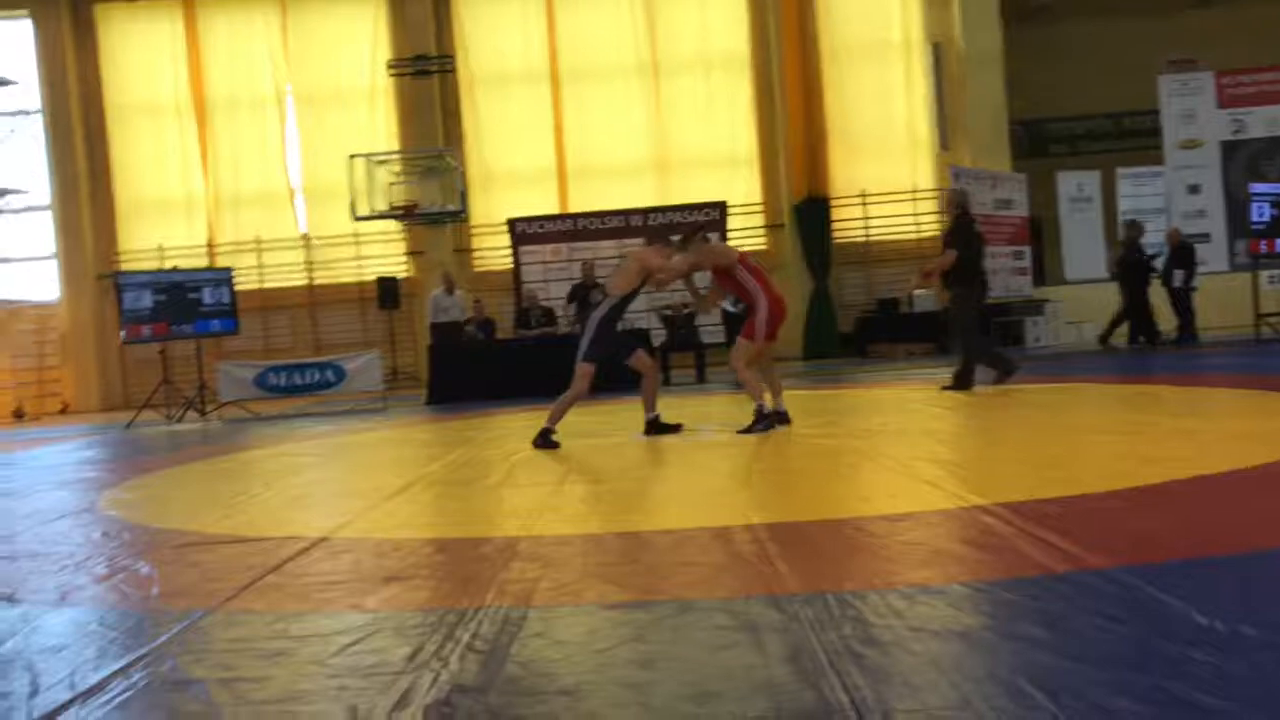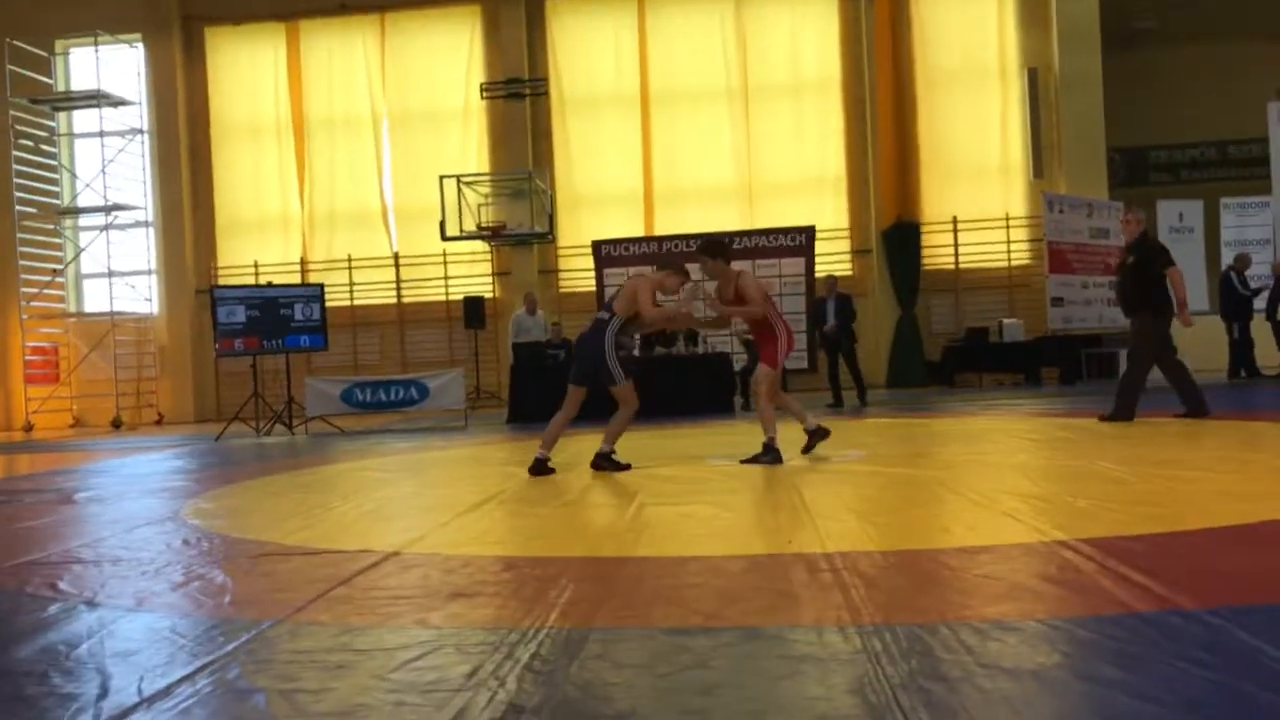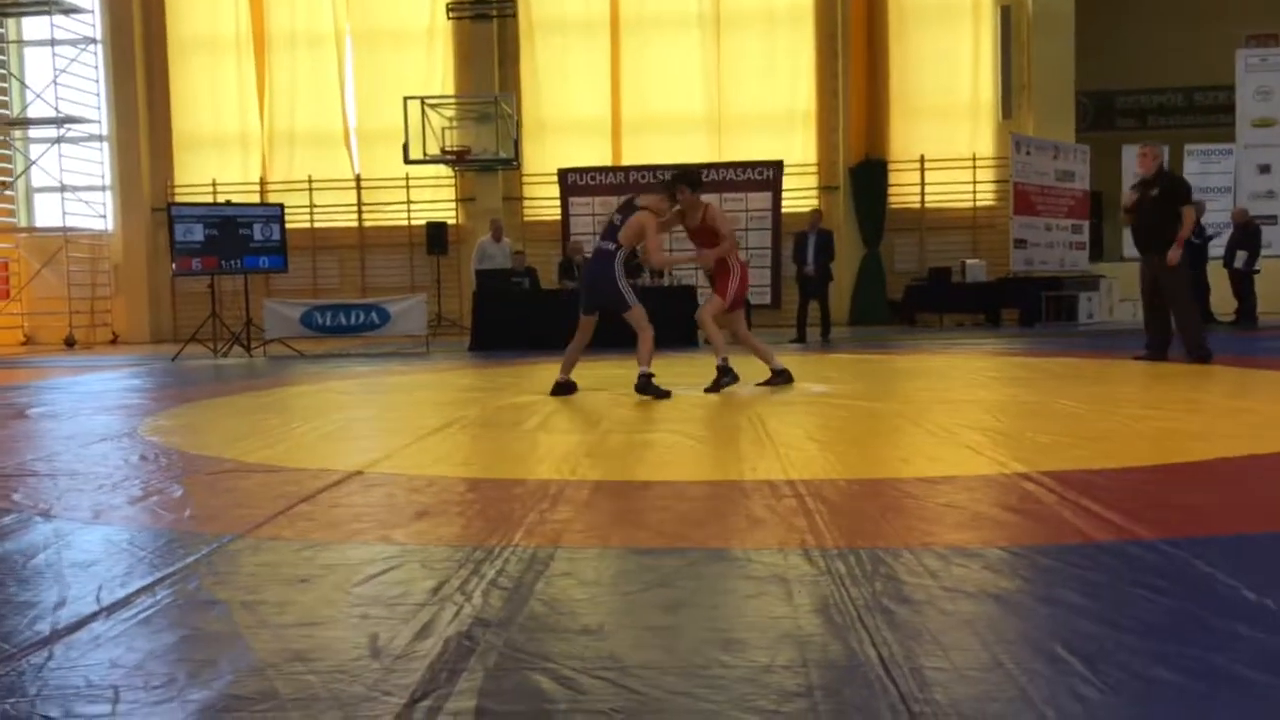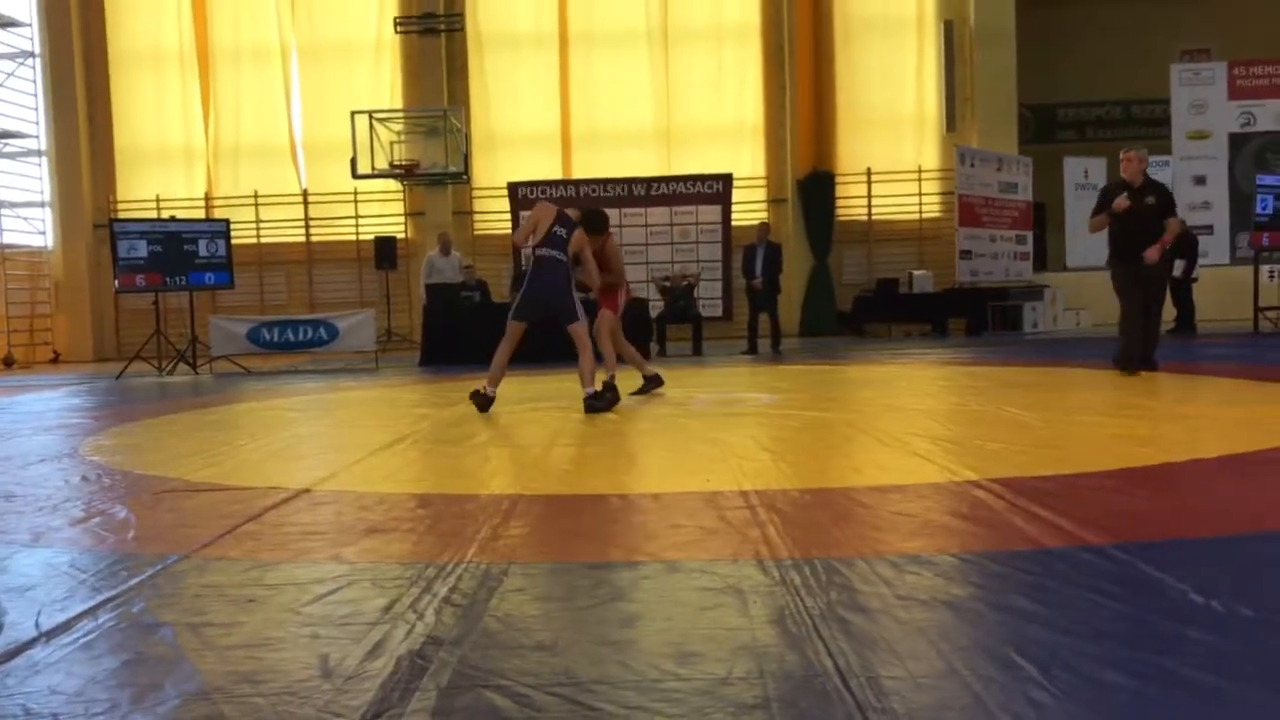
dt=1s
person 1, frame 1
left shoulder: (958, 227)
right shoulder: (971, 226)
left elbow: (950, 258)
left wrist: (929, 271)
right wrist: (938, 271)
left hip: (963, 287)
right hip: (974, 285)
left knee: (966, 332)
right knee: (970, 333)
left ankle: (1003, 365)
right ankle: (962, 379)
person 1, frame 2
left shoulder: (1151, 247)
right shoulder: (1131, 250)
left elbow: (1174, 274)
left wrist: (1182, 307)
right wrist: (1118, 269)
left hip: (1151, 314)
right hip: (1143, 315)
left knee: (1137, 362)
right knee: (1167, 361)
left ankle: (1123, 410)
right ankle: (1196, 404)
person 1, frame 3
left shoulder: (1173, 182)
right shoulder: (1137, 188)
left elbow: (1189, 215)
right elbow: (1129, 222)
left wrist: (1178, 246)
right wrist: (1127, 207)
left hip: (1170, 254)
right hip: (1149, 256)
left knee: (1181, 301)
right knee: (1152, 304)
left ankle: (1198, 349)
right ankle: (1156, 348)
person 1, frame 4
left shoulder: (1159, 191)
right shoulder: (1109, 191)
left elbow: (1174, 225)
right elbow: (1093, 227)
left wrist: (1159, 247)
right wrist: (1112, 211)
left hip: (1152, 262)
right hip: (1122, 263)
left knee: (1152, 312)
right knee: (1130, 309)
left ankle: (1146, 357)
right ankle: (1129, 357)
person 2, frame 1
left shoulder: (642, 264)
right shoulder: (641, 257)
left elbow: (659, 281)
right elbow: (672, 270)
left hip: (610, 328)
right hip: (597, 326)
left knee: (650, 368)
right knee: (580, 387)
left ankle: (652, 422)
right ankle: (544, 432)
person 2, frame 2
left shoulder: (641, 285)
right shoulder: (645, 283)
left elbow: (636, 325)
right elbow: (648, 316)
left wrist: (674, 321)
right wrist: (678, 310)
left hip: (587, 342)
right hip: (603, 342)
left knee: (569, 408)
right knee: (629, 404)
left ankle: (540, 460)
right ankle: (603, 455)
person 2, frame 3
left shoulder: (626, 203)
right shoulder: (648, 219)
right elbow: (656, 261)
right wrist: (693, 257)
left hip: (591, 271)
right hip: (611, 273)
left knee: (584, 332)
right knee: (645, 329)
left ankle: (562, 381)
right ankle: (644, 379)
person 2, frame 4
left shoulder: (544, 209)
right shoulder: (581, 236)
left elbow: (518, 240)
right elbow: (595, 281)
left hip: (536, 282)
right hip: (562, 285)
left knee: (509, 341)
right knee: (584, 345)
left ankle: (487, 394)
right ankle: (591, 397)
person 3, frame 1
left shoulder: (717, 250)
right shoulder: (718, 274)
right elbow: (705, 307)
right wrist: (688, 283)
left hip: (765, 307)
right hip: (772, 307)
left knee: (737, 362)
right knee: (762, 363)
left ankle: (763, 415)
right ankle: (779, 412)
person 3, frame 2
left shoulder: (745, 280)
right shoulder: (722, 287)
left elbow: (759, 310)
right elbow: (725, 321)
left wrist: (724, 309)
left hip: (778, 337)
right hip: (766, 339)
left knee: (760, 389)
right knee: (771, 393)
left ankle: (771, 449)
right ankle: (813, 428)
person 3, frame 3
left shoulder: (712, 212)
right shoulder: (681, 215)
left elbow: (733, 241)
left wrist: (714, 253)
left hip: (733, 273)
right hip: (722, 276)
left knee: (704, 315)
right knee: (740, 333)
left ankle: (725, 369)
right ankle: (780, 371)
person 3, frame 4
left shoulder: (609, 245)
left elbow: (618, 277)
left hip: (615, 290)
right hip: (603, 289)
left knee: (601, 331)
right knee: (617, 340)
left ankle: (610, 385)
right ankle: (651, 376)
